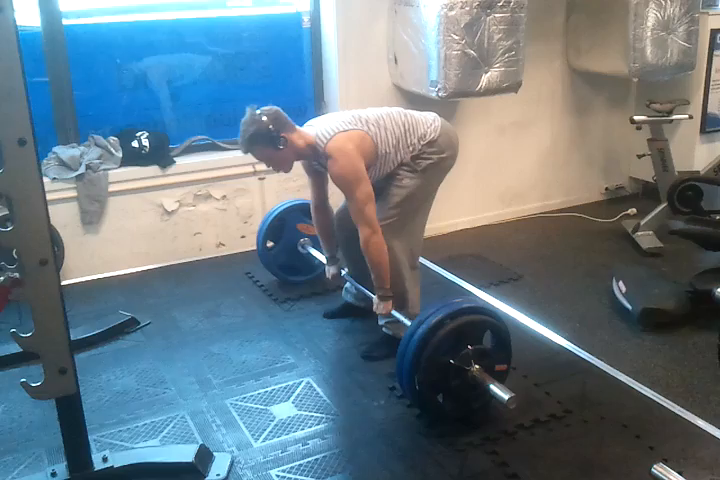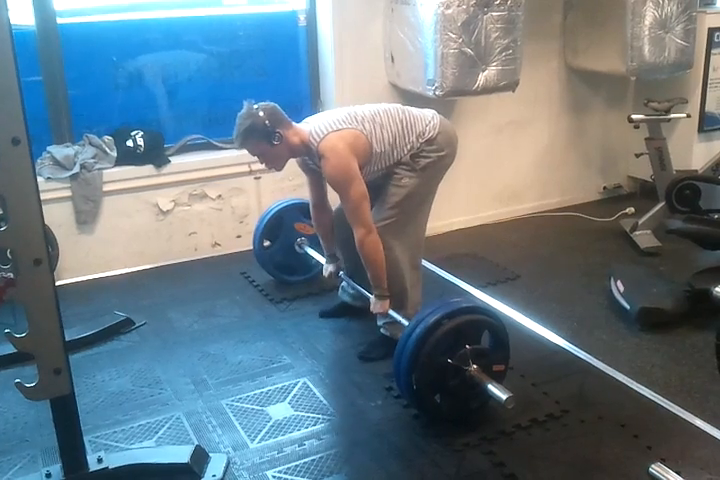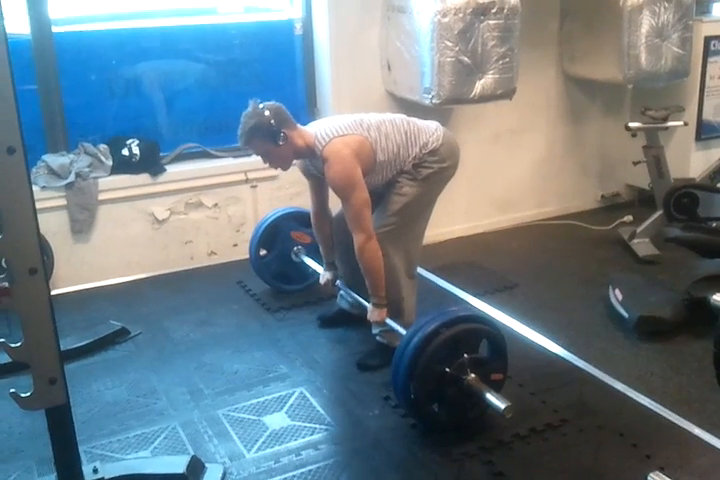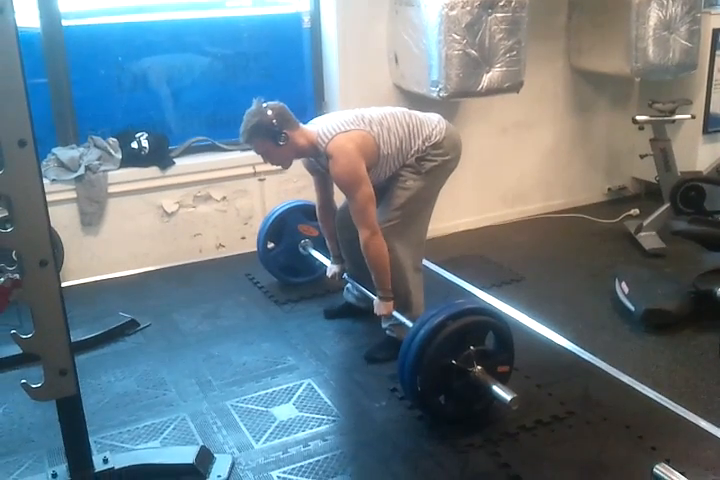
dt=0.7s
person 1, frame 1
left shoulder: (339, 154)
right shoulder: (308, 142)
left elbow: (370, 231)
right elbow: (319, 207)
left wrist: (384, 295)
right wrist: (331, 259)
left hip: (432, 145)
right hip: (400, 148)
left knee: (390, 231)
right knee: (346, 221)
left ankle: (400, 328)
right ankle: (361, 298)
person 1, frame 2
left shoulder: (333, 154)
right shoulder: (305, 142)
left elbow: (365, 230)
right elbow: (319, 207)
left wrist: (381, 294)
right wrist: (331, 257)
left hip: (430, 142)
right hip: (400, 146)
left knee: (388, 231)
right knee: (345, 221)
left ankle: (397, 329)
right ankle: (356, 297)
person 1, frame 3
left shoulder: (337, 158)
right shoulder: (308, 149)
left elbow: (365, 238)
right elbow: (319, 212)
left wrist: (378, 303)
right wrist: (329, 265)
left hip: (432, 153)
right hip: (400, 157)
left knee: (387, 239)
right knee: (343, 227)
left ankle: (395, 338)
right ankle: (353, 305)
person 1, frame 4
left shoulder: (341, 155)
right shoulder: (311, 143)
left elbow: (370, 233)
right elbow: (325, 207)
left wrist: (385, 296)
right wrist: (336, 258)
left hip: (434, 147)
right hip: (404, 147)
left knee: (392, 233)
right knee: (347, 222)
left ankle: (403, 331)
right ankle: (361, 299)
